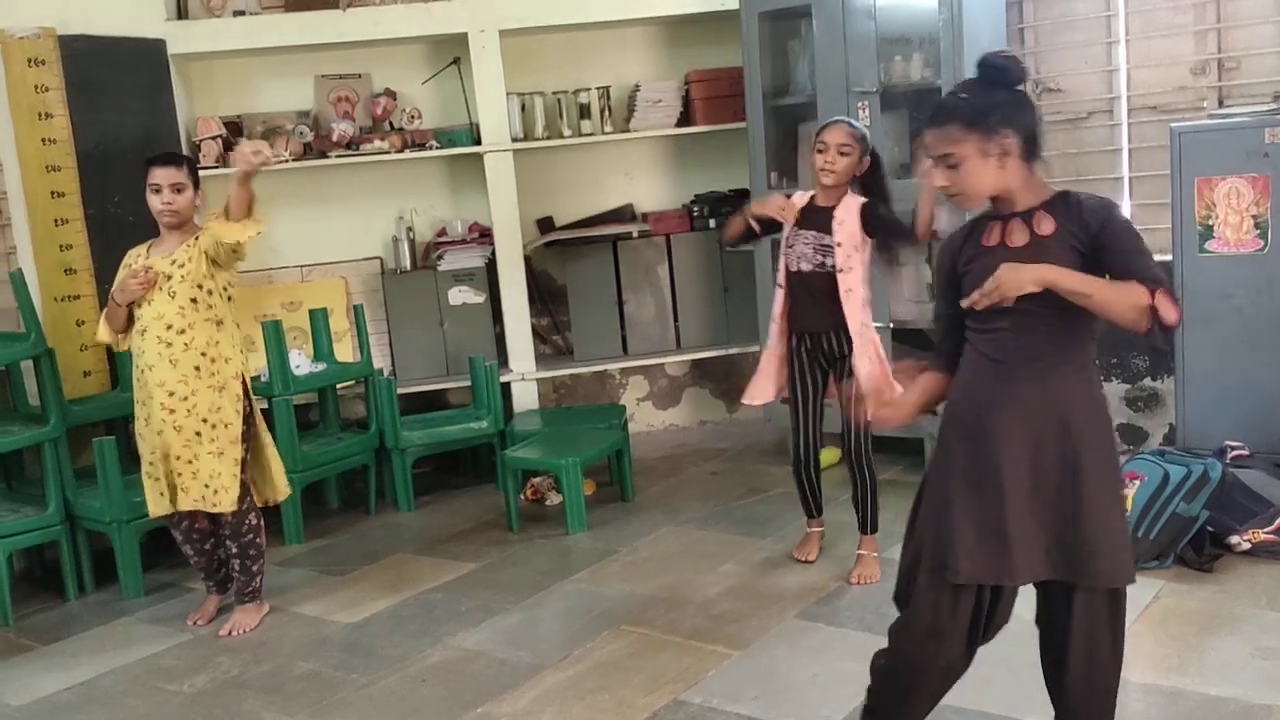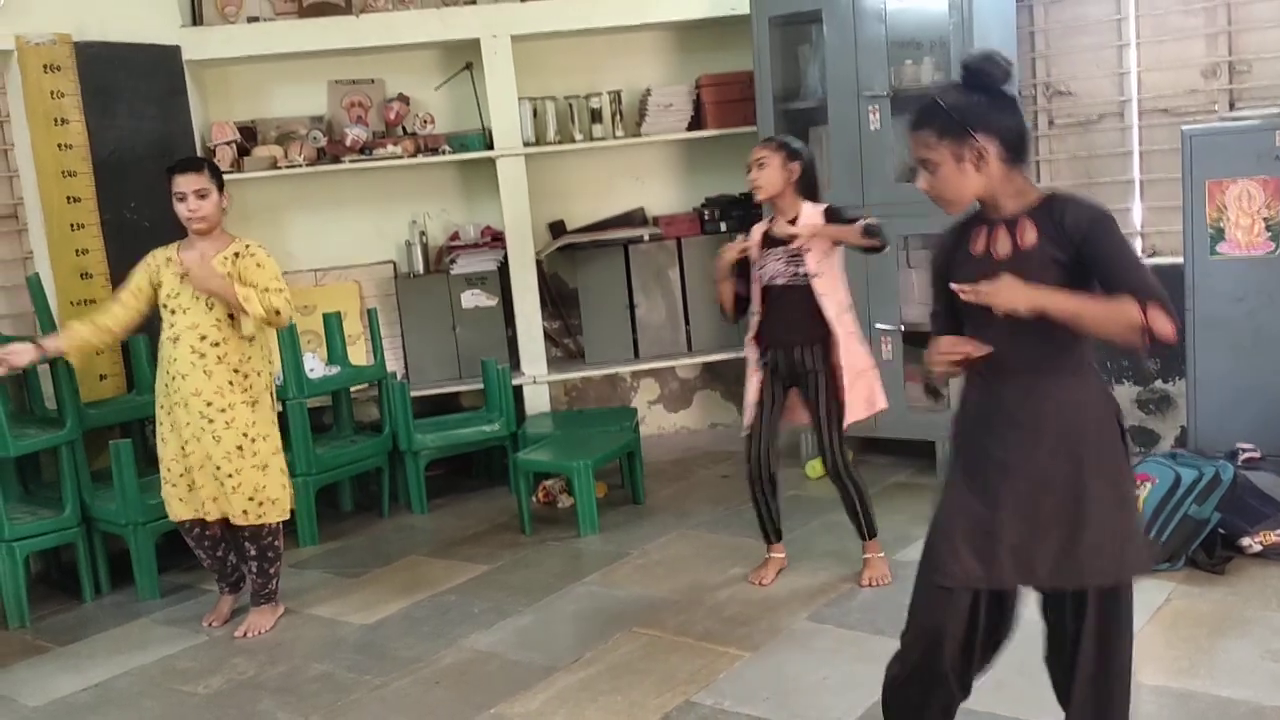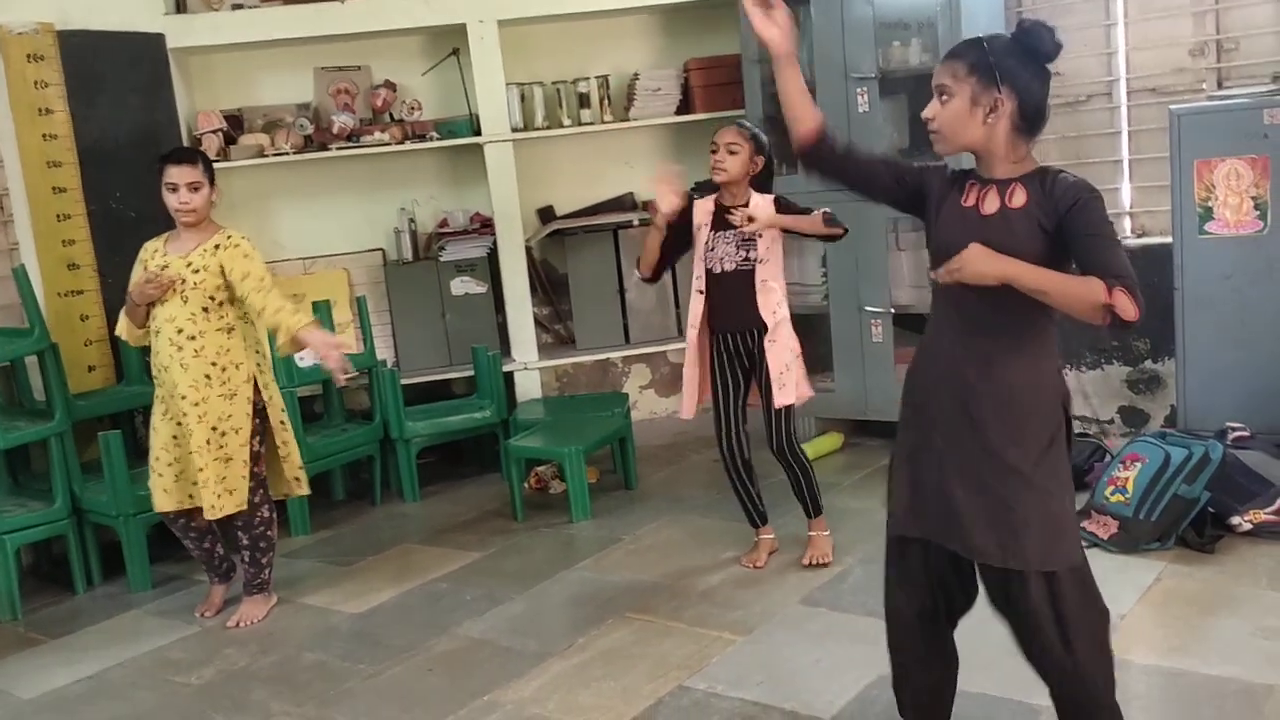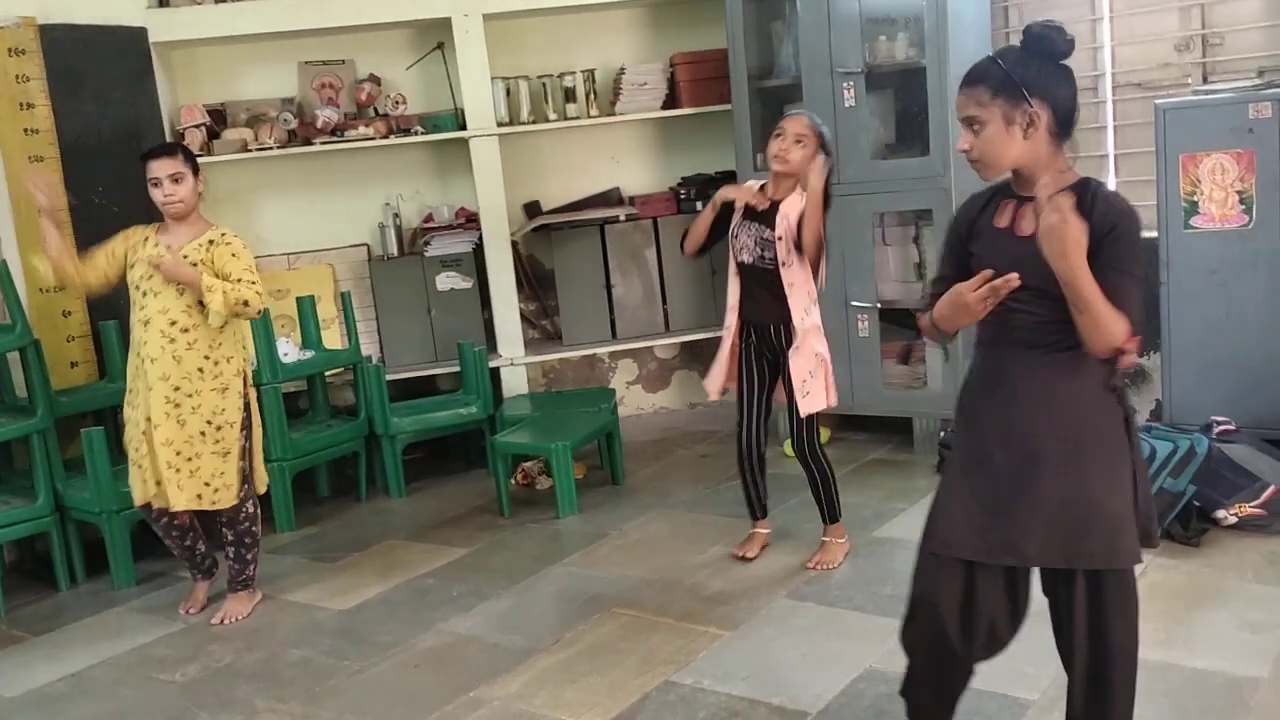
dt=0.7s
person 1, frame 1
left shoulder: (1090, 217)
right shoulder: (959, 247)
left elbow: (1159, 310)
left wrist: (1047, 275)
right wrist: (902, 404)
left hip: (1067, 442)
right hip: (977, 444)
left knee: (1083, 623)
right knee: (932, 621)
person 1, frame 2
left shoulder: (1077, 222)
right shoulder: (953, 248)
left elbow: (1157, 322)
left wrist: (1034, 298)
right wrist: (939, 356)
left hip: (1076, 453)
right hip: (985, 455)
left knee: (1093, 629)
right knee: (942, 622)
person 1, frame 3
left shoulder: (1065, 197)
right shoulder: (936, 190)
left elbow: (1122, 303)
right elbow: (819, 150)
left wrist: (1003, 267)
left hip: (1017, 427)
right hip: (935, 421)
left knee: (1046, 600)
right knee: (917, 598)
person 1, frame 4
left shoulder: (1106, 214)
right shoulder: (977, 215)
left elbow: (1114, 347)
right elbow: (933, 318)
left wrist: (1067, 262)
right wrist: (945, 317)
left hip: (1082, 438)
right hip: (991, 428)
left knee: (1096, 614)
right knee: (944, 596)
person 2, frame 1
left shoulder: (210, 246)
right shoulder: (135, 259)
left elbow: (236, 228)
right elbow: (115, 335)
left wrist: (243, 177)
right wrist: (118, 299)
left hip: (214, 394)
right hip: (158, 402)
left knee: (230, 493)
right knee: (179, 503)
left ankle: (251, 596)
right ankle: (216, 586)
person 2, frame 2
left shoulder: (248, 256)
right shoulder: (159, 262)
left elbow: (280, 309)
right elbow: (110, 321)
left wrist: (219, 286)
right wrist: (39, 347)
left hip: (239, 401)
right hip: (181, 405)
left knee: (252, 498)
right knee: (192, 505)
left ankle: (266, 599)
right ankle: (230, 586)
person 2, frame 3
left shoulder: (230, 248)
right shoulder: (151, 252)
left elbow: (266, 300)
right elbow: (135, 332)
left wrist: (314, 337)
right wrist: (136, 300)
left hip: (229, 393)
right hip: (173, 399)
left knee: (246, 491)
right knee: (175, 499)
left ankle: (259, 589)
right ankle: (220, 576)
person 2, frame 4
left shoulder: (222, 244)
right shoulder: (134, 242)
left elbow: (251, 302)
right elbow: (75, 275)
left wrist: (190, 279)
right wrist: (49, 215)
left hip: (216, 390)
right hip: (154, 393)
left knee: (232, 486)
right knee: (159, 493)
left ankle: (245, 585)
right ankle: (203, 572)
person 3, frame 1
left shoulder: (864, 212)
right shoulder: (794, 207)
left elbow: (910, 236)
right elbow: (730, 239)
right wrist: (753, 212)
left hip: (848, 340)
right hip: (801, 341)
left knee: (856, 446)
right knee: (802, 446)
left ankle: (868, 548)
right ankle: (815, 524)
person 3, frame 2
left shoulder: (825, 221)
right shoulder: (755, 238)
left elbow: (875, 240)
right elbow: (731, 309)
left wrist: (812, 230)
right wrist: (726, 264)
left hip: (818, 354)
right hip: (770, 358)
left knee: (835, 460)
right knee: (758, 460)
left ankle: (872, 550)
right ankle: (775, 551)
person 3, frame 3
left shoulder: (772, 208)
right shoulder: (696, 213)
left elbow: (836, 227)
right elbow: (647, 271)
left wrist: (772, 221)
right wrist: (662, 219)
left hip: (769, 337)
right hip: (721, 343)
left knee: (782, 443)
right knee: (731, 447)
left ankle: (819, 529)
right ankle: (763, 534)
person 3, frame 4
left shoulder: (802, 208)
right shoulder: (744, 198)
left elbow: (811, 257)
right elbow: (691, 248)
left wrist: (816, 190)
right wrist: (719, 198)
left hip: (796, 335)
right hip: (751, 336)
left knee: (806, 441)
right knee: (748, 439)
left ankle: (835, 534)
right ankle: (760, 525)
